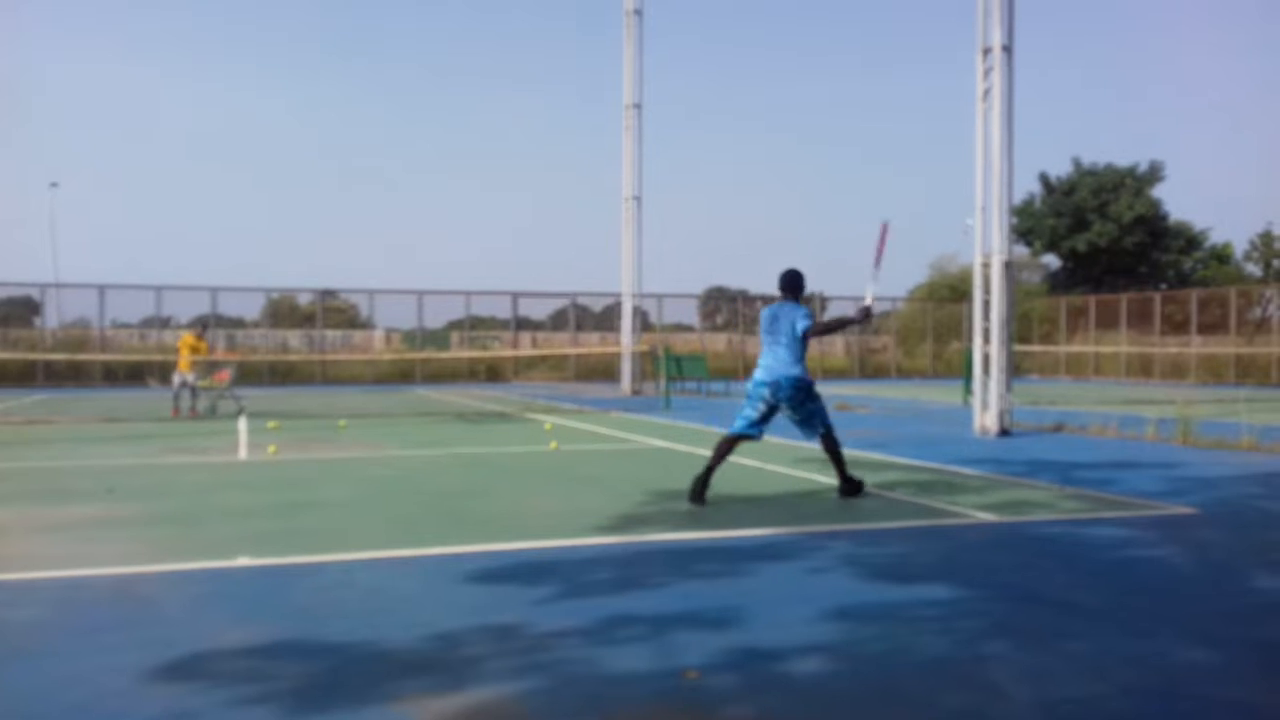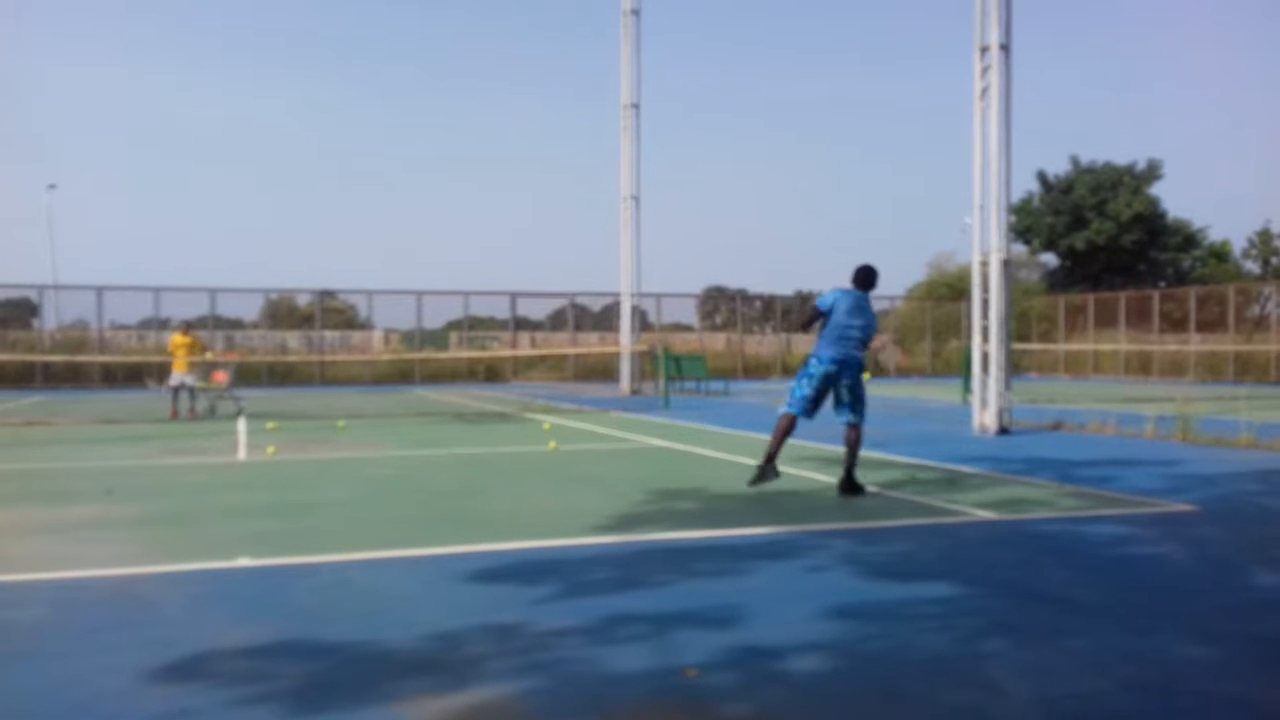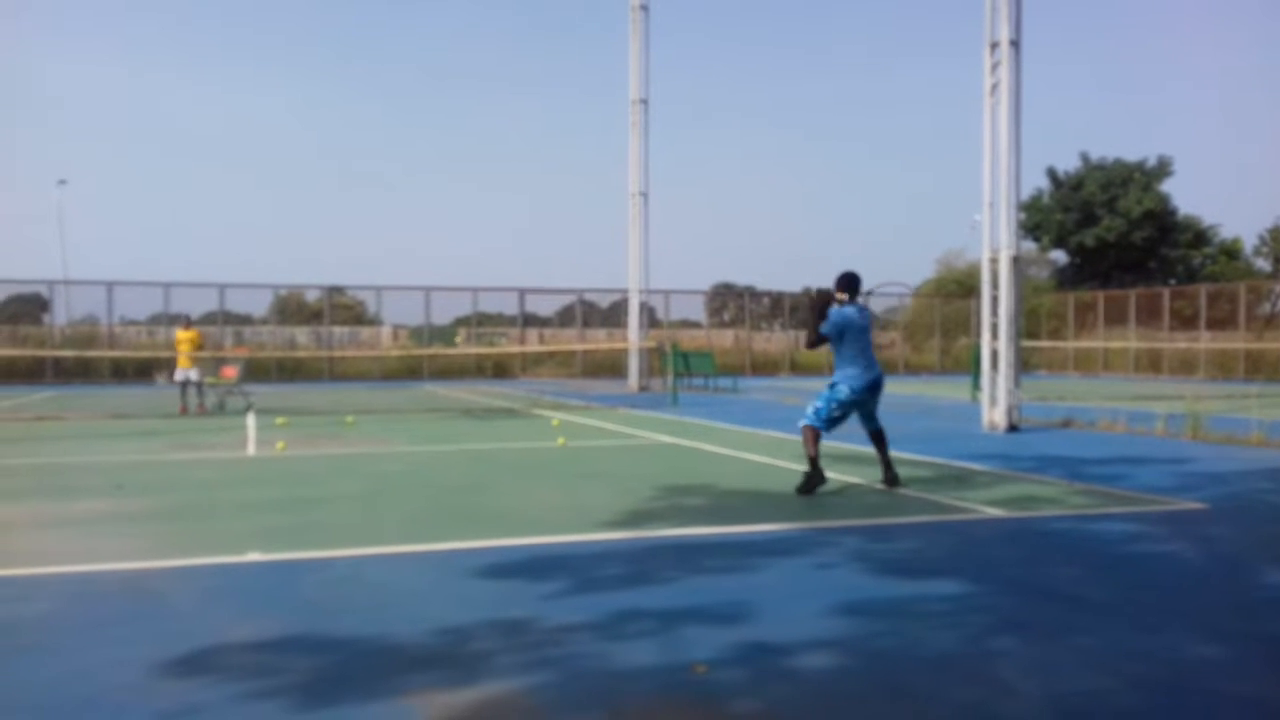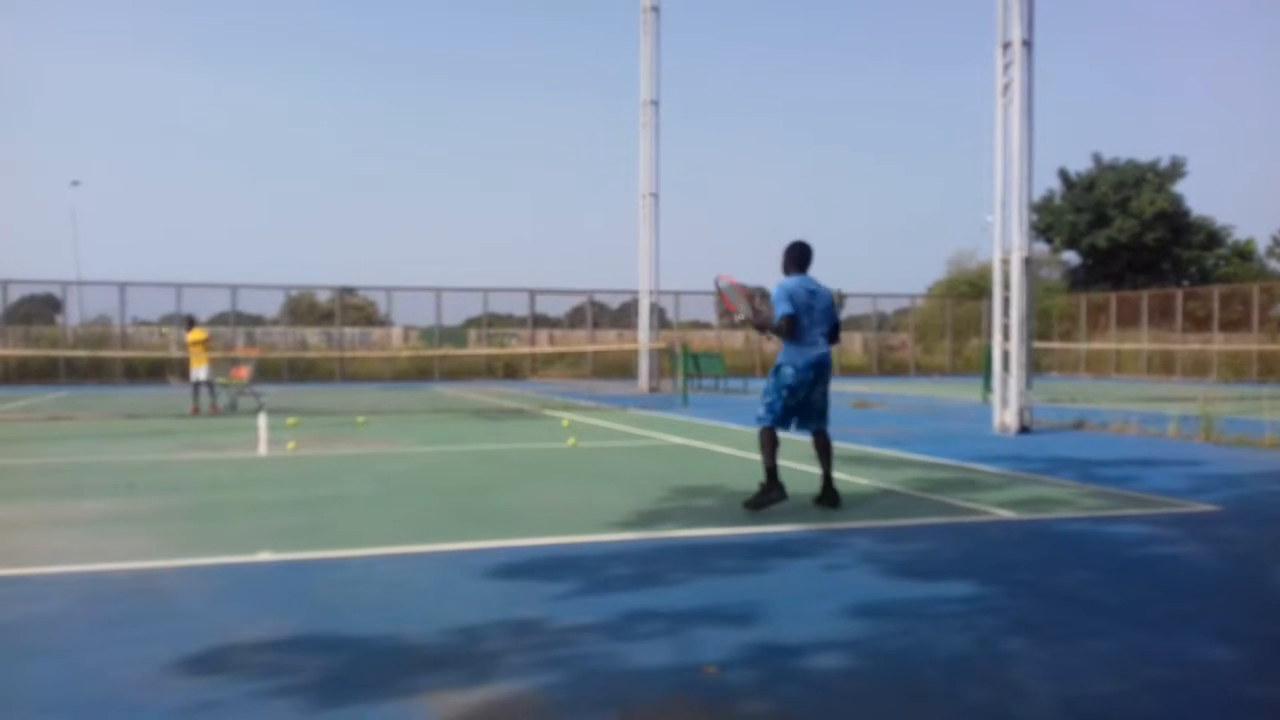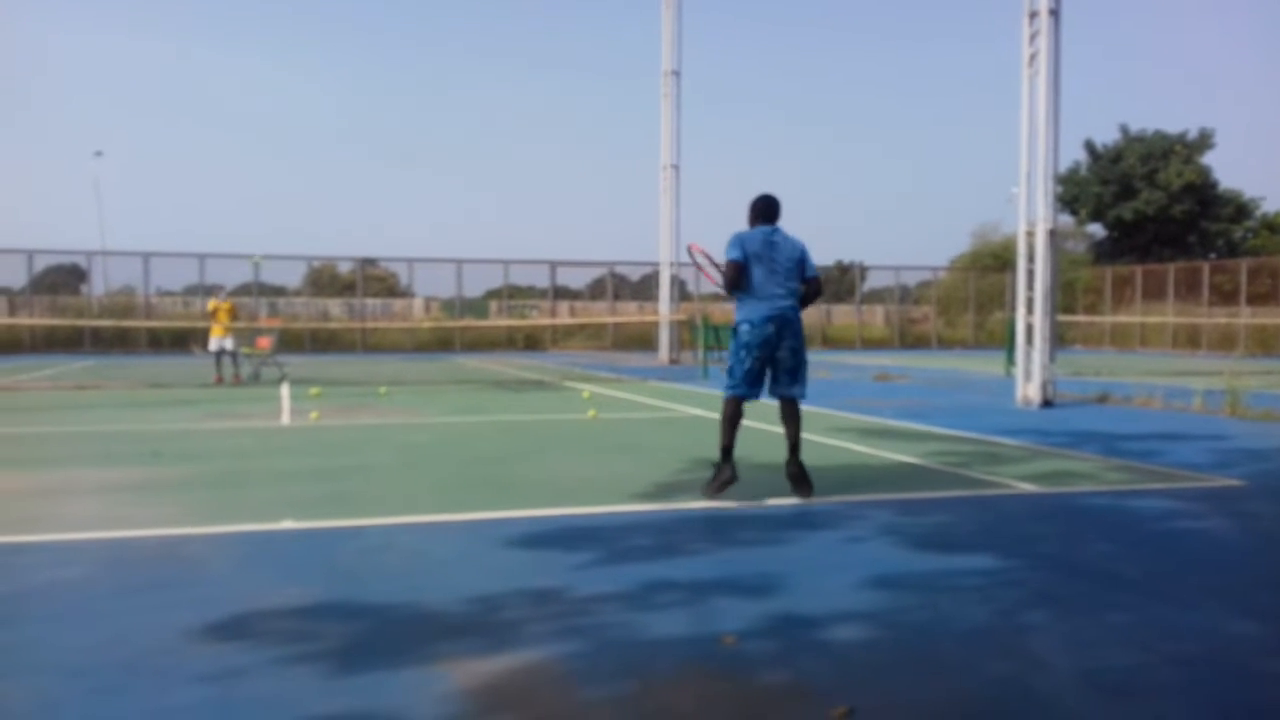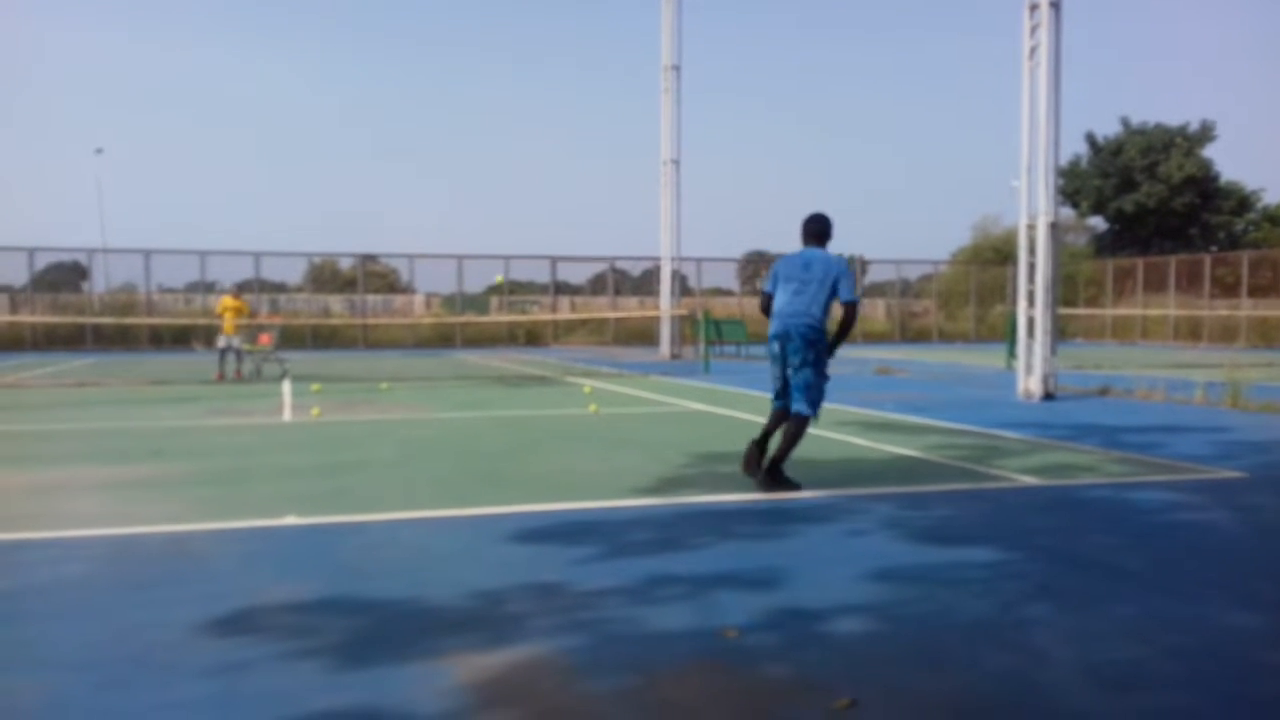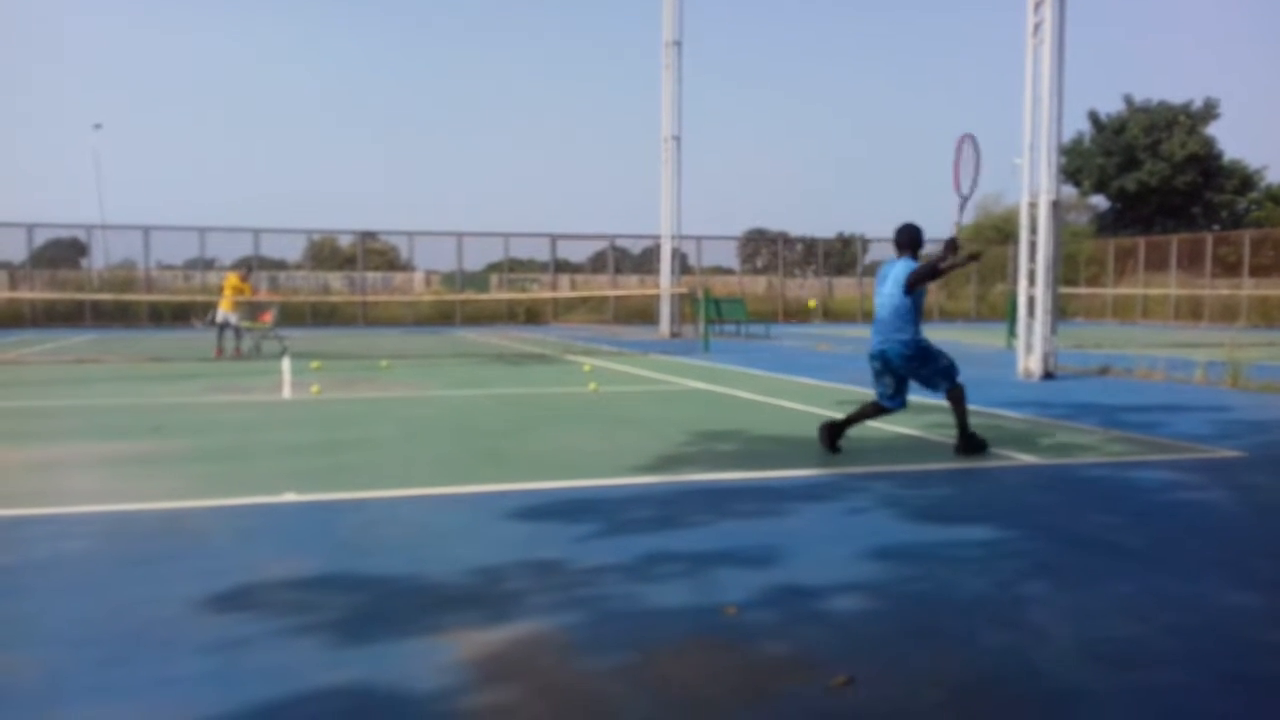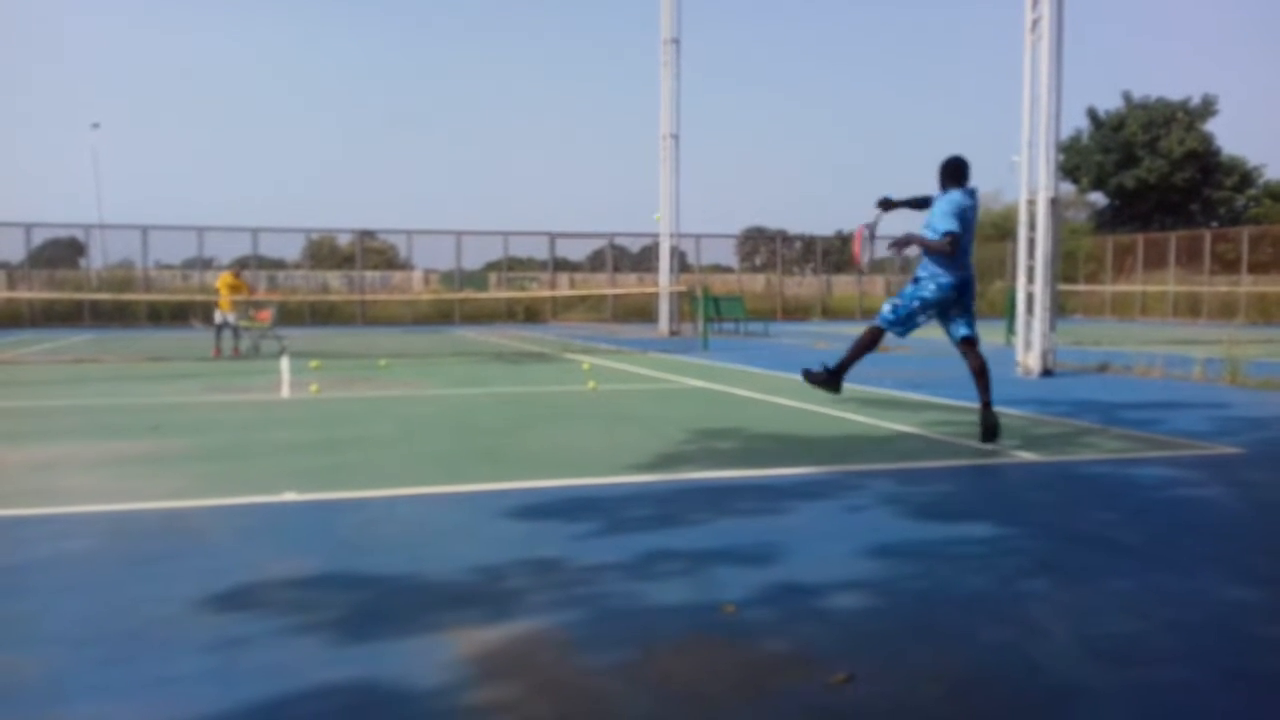
dt=0.5s
person 1, frame 1
left shoulder: (766, 313)
right shoulder: (800, 312)
right elbow: (812, 331)
left wrist: (823, 324)
right wrist: (853, 319)
left hip: (762, 381)
right hip: (792, 382)
left knee: (737, 433)
right knee: (824, 430)
left ankle: (704, 478)
right ankle: (846, 482)
person 1, frame 2
left shoulder: (837, 294)
right shoulder: (870, 314)
left elbow: (808, 322)
left wrist: (805, 323)
left hip: (822, 360)
right hip: (852, 365)
left knee: (792, 411)
right knee: (853, 420)
left ankle: (768, 464)
right ankle: (848, 478)
person 1, frame 3
left shoulder: (840, 316)
right shoulder: (862, 312)
left elbow: (811, 343)
left wrist: (815, 311)
right wrist: (823, 308)
left hip: (849, 384)
right hip: (873, 380)
left knee: (810, 423)
right knee: (872, 425)
left ankle: (815, 472)
right ankle: (889, 471)
person 1, frame 4
left shoulder: (784, 289)
right shoulder: (824, 292)
left elbow: (786, 328)
right elbow: (834, 333)
left wrist: (764, 324)
left hip: (793, 366)
right hip: (821, 363)
left knee: (767, 422)
right knee: (817, 428)
left ankle: (772, 483)
right ankle: (828, 489)
person 1, frame 5
left shoulder: (740, 240)
right shoulder: (795, 245)
left elbow: (732, 278)
right elbow: (815, 288)
left wrist: (729, 289)
left hip: (753, 323)
right hip: (788, 323)
left knee: (735, 394)
right knee: (789, 396)
left ankle: (725, 462)
right ankle: (793, 461)
person 1, frame 6
left shoulder: (783, 263)
right shoulder: (839, 266)
left elbow: (764, 305)
right elbow: (850, 313)
right wrist: (833, 345)
left hip: (778, 335)
right hip: (808, 338)
left knee: (786, 402)
right knee: (803, 409)
left ankle: (760, 443)
right ankle: (773, 469)
person 1, frame 7
left shoulder: (888, 269)
right shoulder: (909, 268)
right elbow: (911, 280)
left wrist: (958, 262)
right wrist: (948, 257)
left hip: (879, 350)
right hip: (906, 348)
left knee: (888, 402)
right knee: (950, 379)
left ankle: (837, 427)
right ankle: (965, 438)
person 1, frame 8
left shoulder: (949, 205)
right shoulder: (968, 195)
left elbow: (948, 247)
right elbow: (930, 201)
left wrist: (915, 239)
right wrist: (895, 203)
left hip: (936, 284)
right hip: (960, 284)
left knee: (881, 324)
right knee: (968, 346)
left ankle: (834, 375)
right ankle: (987, 413)
